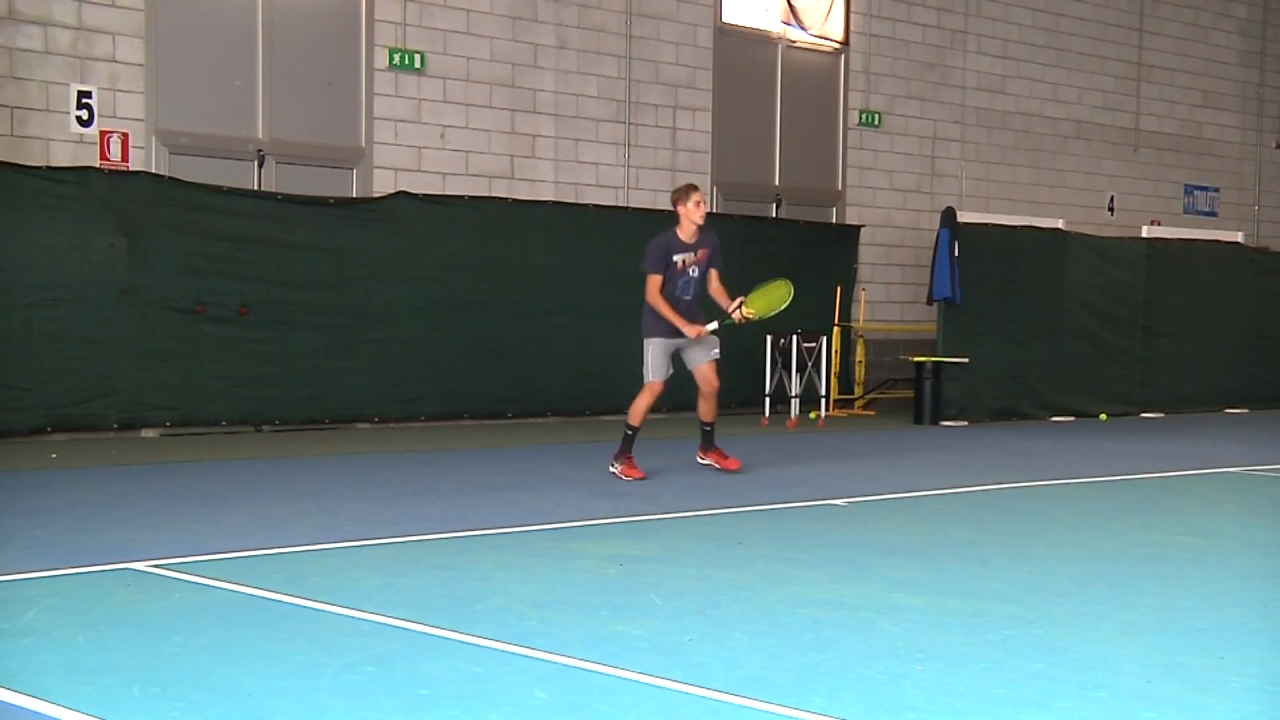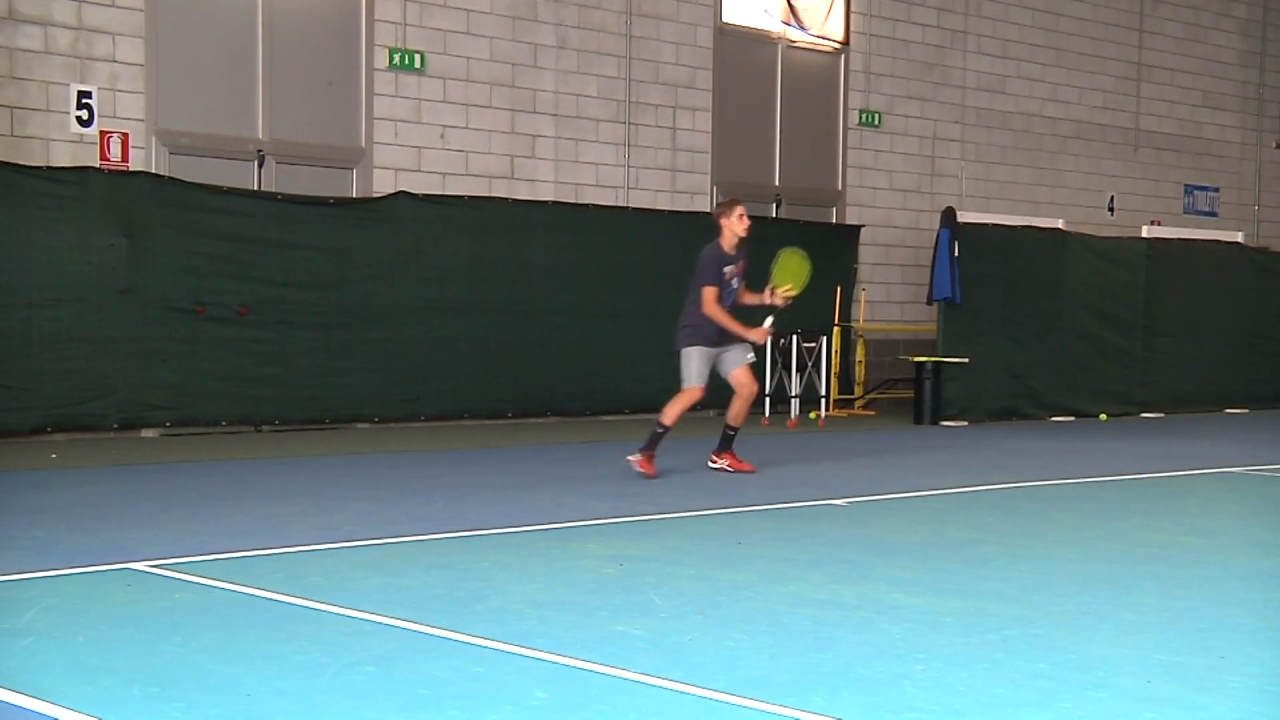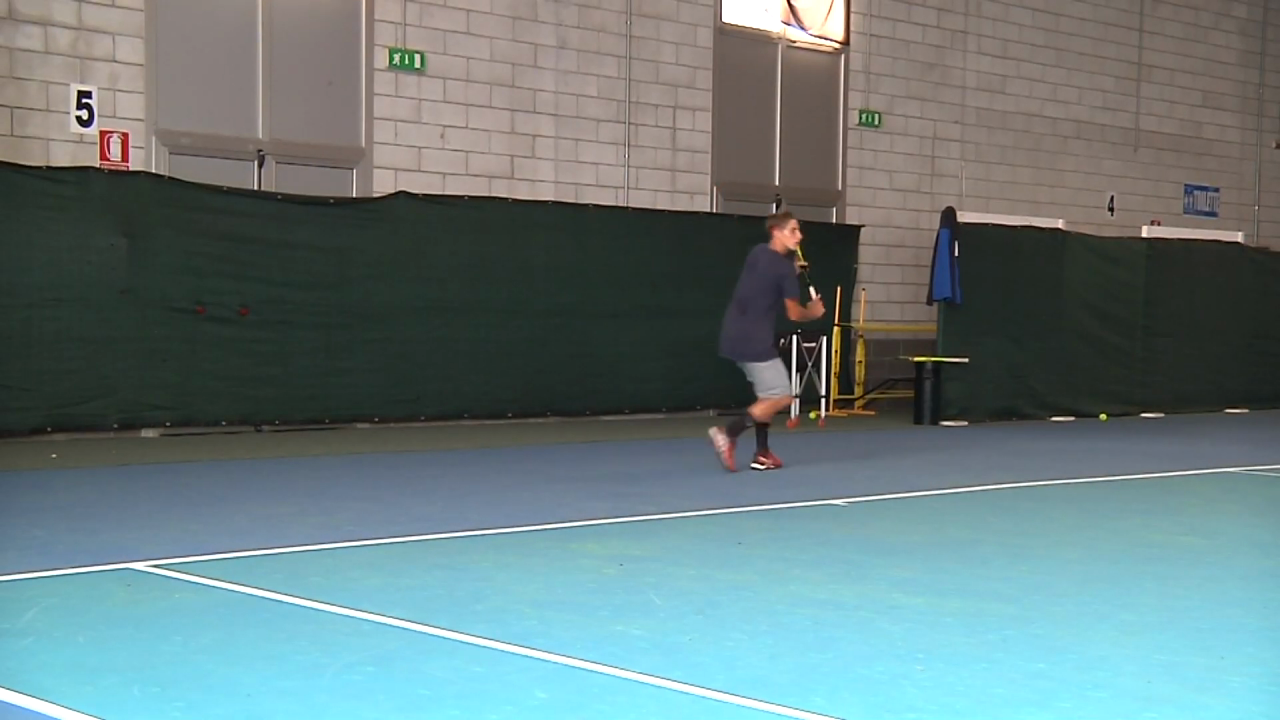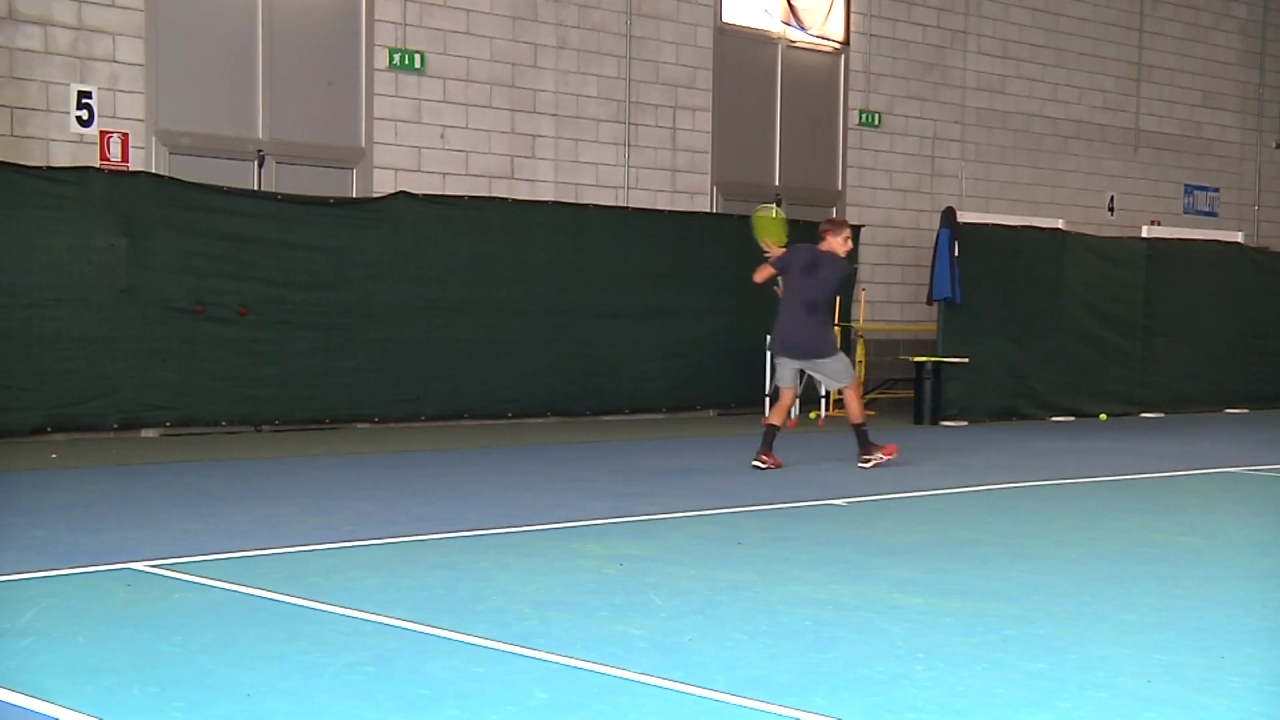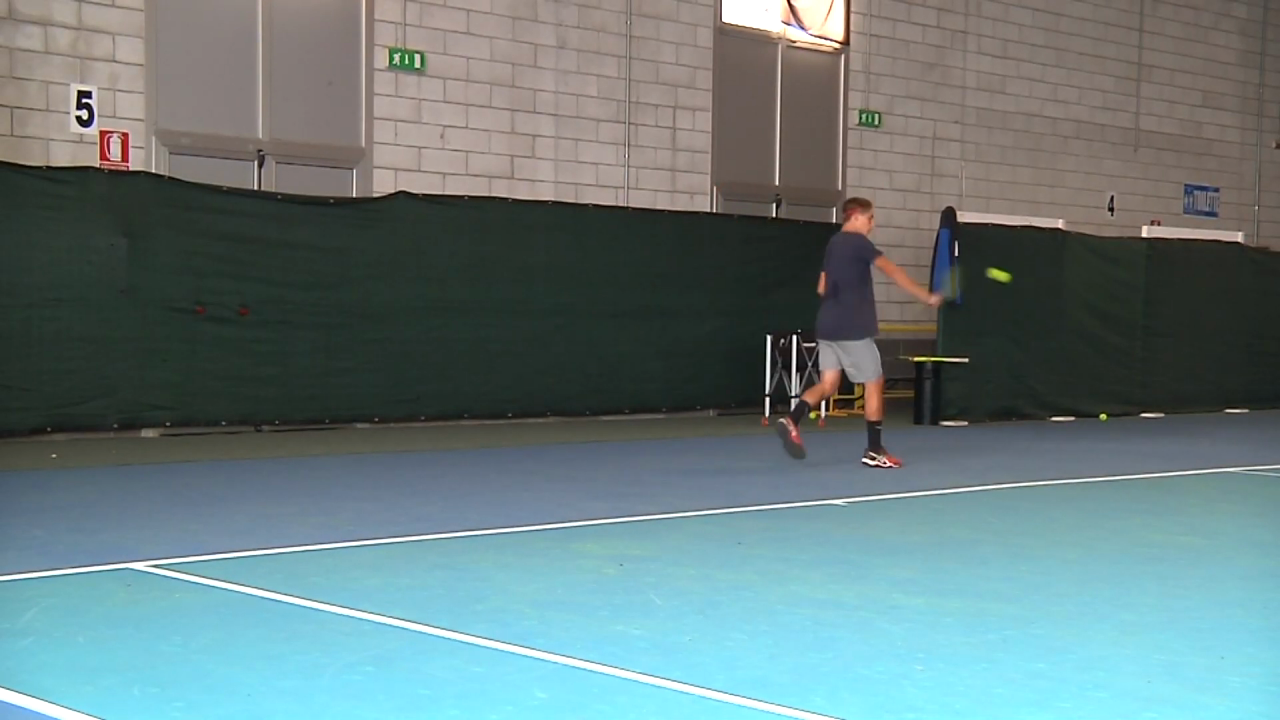
dt=0.3s
person 1, frame 1
left shoulder: (710, 241)
right shoulder: (661, 244)
left elbow: (714, 284)
right elbow: (651, 294)
left wrist: (730, 306)
right wrist: (684, 326)
left hip: (692, 324)
right hip: (661, 326)
left knee: (711, 384)
right knee: (654, 387)
left ankle: (708, 449)
right ankle: (623, 457)
person 1, frame 2
left shoulder: (740, 254)
right shoulder: (712, 255)
right elbow: (710, 306)
left wrist: (765, 298)
right wrist: (748, 333)
left hip: (725, 336)
right hip: (696, 333)
left knee: (748, 388)
right knee: (694, 392)
left ankle: (722, 453)
right ankle: (645, 452)
person 1, frame 3
left shoulder: (758, 252)
right shoulder: (784, 268)
right elbow: (795, 314)
right wrist: (813, 311)
left hip: (732, 337)
right hip: (754, 341)
left knee: (769, 390)
right knee: (781, 398)
left ankle: (762, 453)
right ankle: (727, 433)
person 1, frame 4
left shoulder: (795, 252)
right shoulder: (841, 267)
left elbow: (758, 278)
left wrist: (776, 258)
left hip: (784, 339)
right hip: (818, 342)
left knee: (786, 397)
right knee: (851, 387)
left ankle: (764, 453)
right ankle: (867, 450)
person 1, frame 5
left shoulder: (835, 242)
right shoulder: (857, 241)
right elbow: (892, 270)
right wrist: (925, 296)
left hip: (827, 324)
right hip: (853, 328)
left knee: (827, 384)
right knee: (874, 384)
left ankle: (792, 419)
right ankle: (874, 451)
